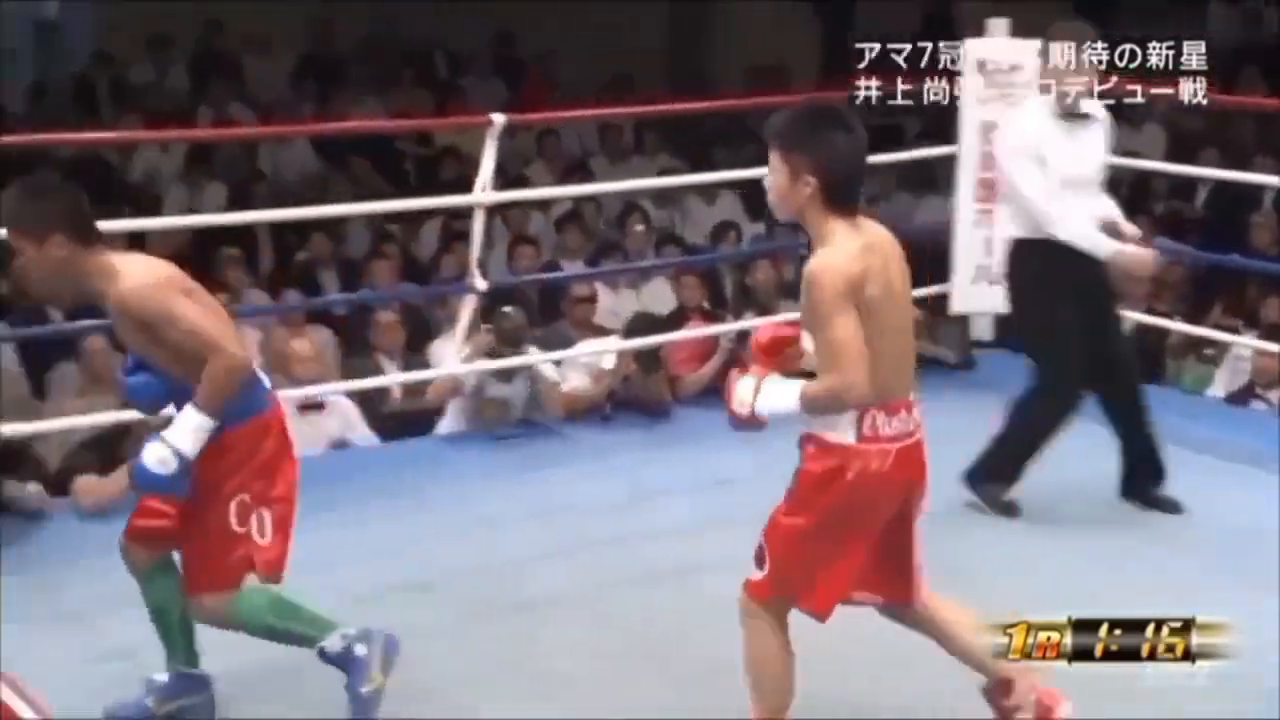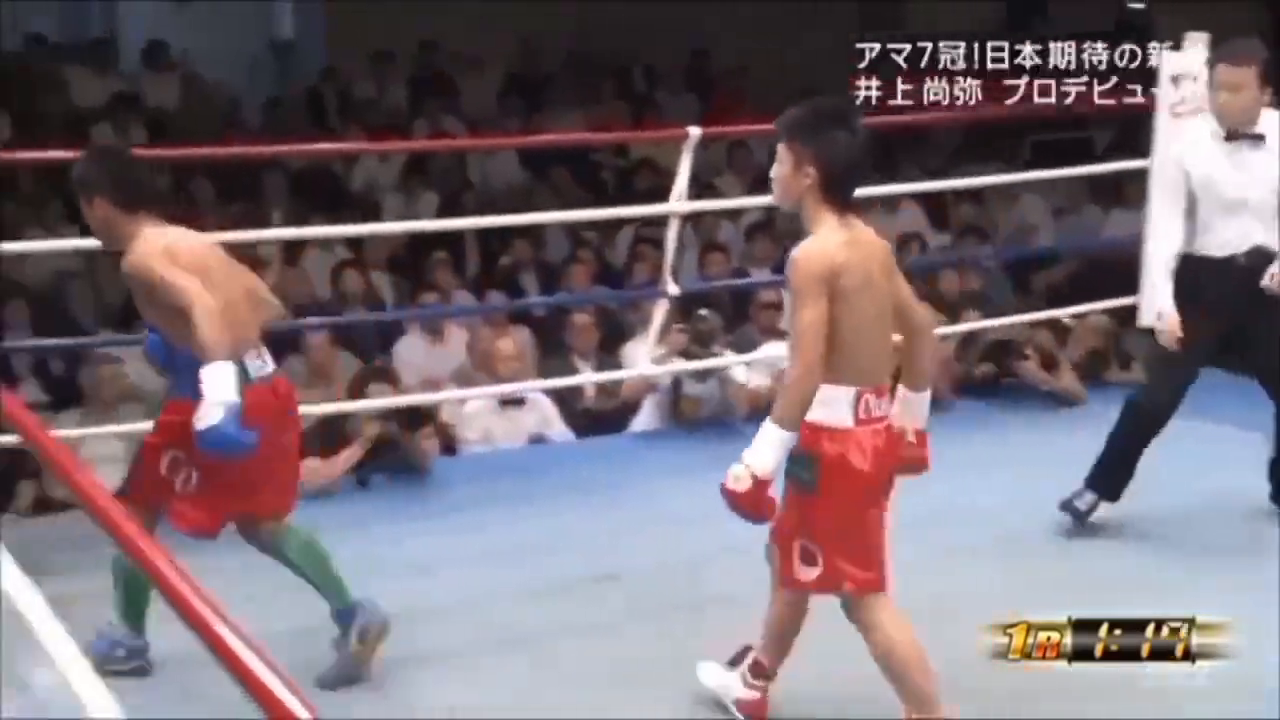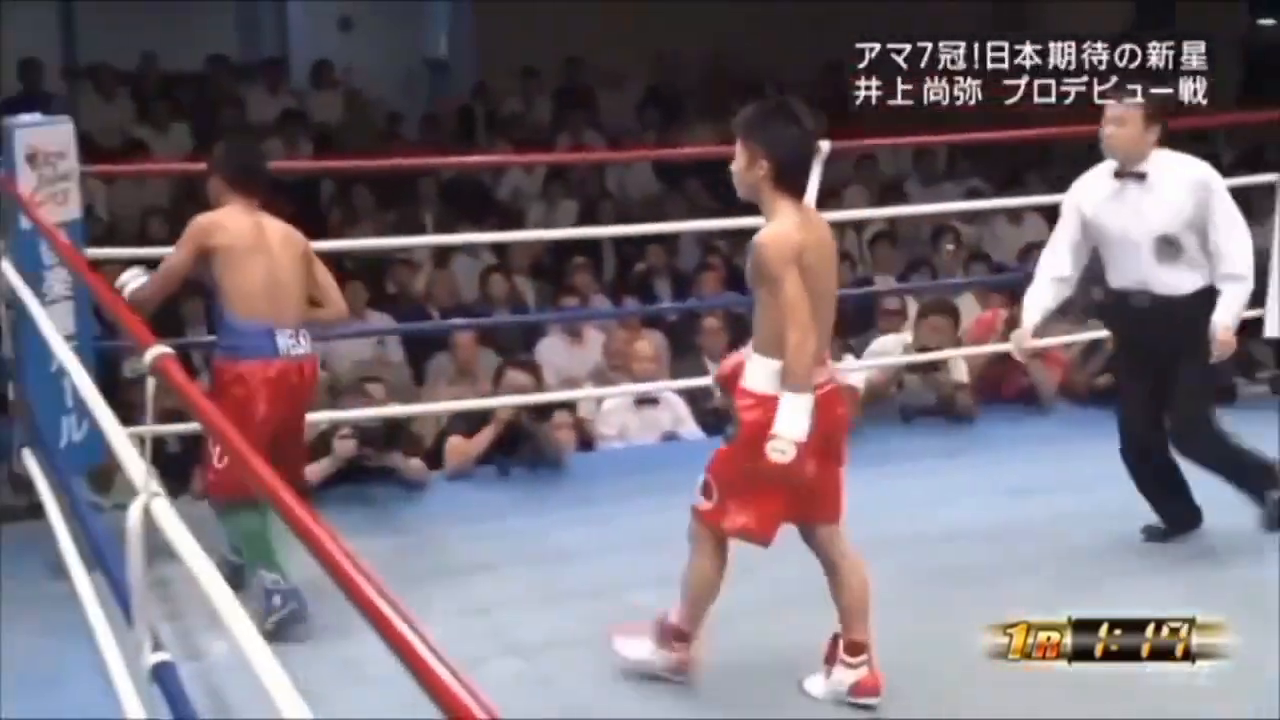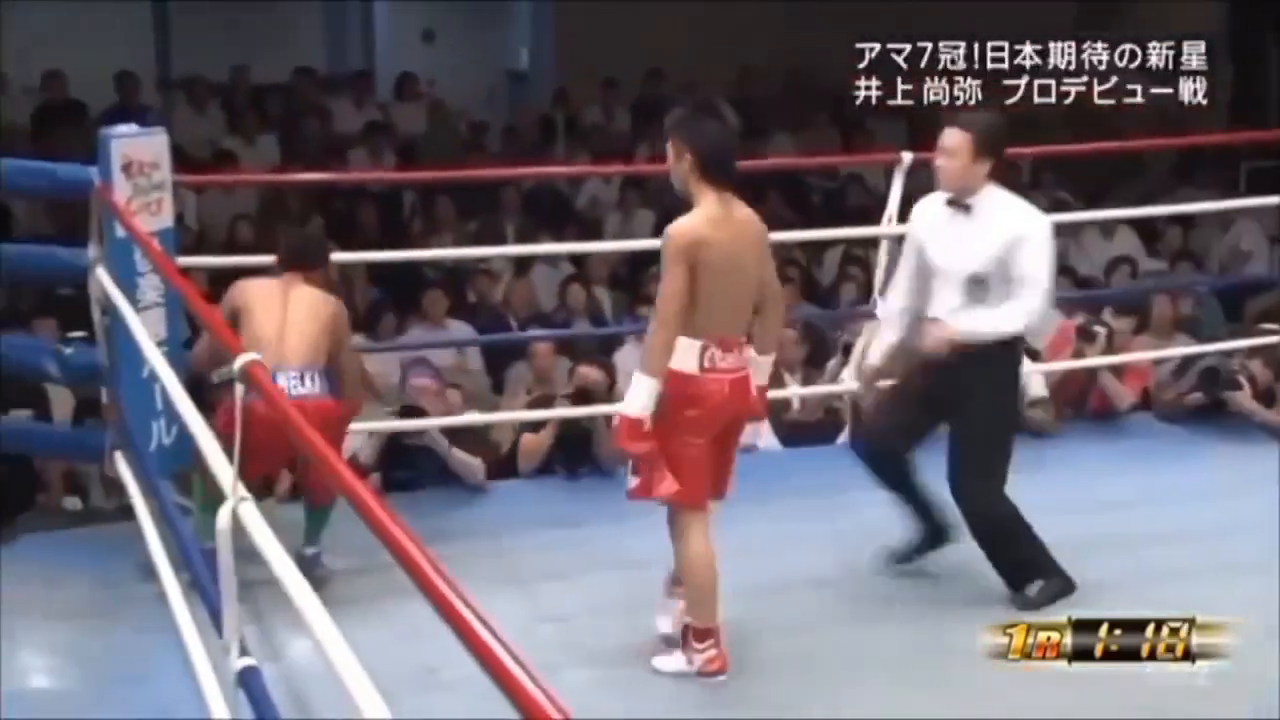
dt=0.4s
person 1, frame 1
left shoulder: (827, 268)
right shoulder: (880, 241)
left elbow: (853, 387)
left wrist: (767, 395)
right wrist: (805, 348)
left hip: (850, 457)
right hip: (903, 443)
left knee: (762, 605)
right knee: (901, 597)
person 1, frame 2
left shoulder: (812, 256)
right shoulder: (870, 242)
left elbow: (806, 373)
right elbow: (922, 331)
left wrist: (759, 458)
right wrist: (911, 415)
left hip: (838, 438)
right hip: (878, 428)
left knee: (866, 598)
right knee: (788, 559)
person 1, frame 3
left shoulder: (774, 240)
right shoulder: (816, 227)
left elbow: (802, 337)
left wrist: (789, 430)
left hip: (777, 406)
right hip: (823, 396)
left knee: (707, 528)
right knee: (826, 533)
left ankle: (673, 644)
right ankle: (855, 665)
person 1, frame 4
left shoulder: (684, 232)
right shoulder: (752, 223)
left elbow: (665, 326)
right elbow: (773, 307)
left wrist: (636, 400)
right wrist: (759, 371)
left hip: (692, 379)
right hip: (736, 376)
left knee: (688, 515)
right knee: (698, 503)
left ankle: (704, 645)
right ankle: (688, 595)
person 2, frame 1
left shoulder: (136, 287)
right shoulder: (112, 280)
left elbow: (232, 358)
right elbow: (196, 338)
left wrist: (179, 440)
right wrist: (149, 389)
left hip: (240, 435)
right hip: (210, 432)
left knee: (213, 599)
right knee: (142, 547)
left ankle: (354, 649)
person 2, frame 2
left shoulder: (140, 258)
right shoulder: (191, 242)
left elbow: (202, 309)
right elbow: (272, 309)
left wrist: (216, 397)
left hip: (218, 398)
right hip: (258, 383)
left knee: (133, 514)
right knee: (262, 522)
left ankle: (130, 642)
right ankle: (353, 616)
person 2, frame 3
left shoulder: (207, 226)
right shoulder: (293, 235)
left elbow: (152, 293)
right elbow: (338, 311)
left wrist: (128, 286)
left hip: (248, 365)
right hip: (299, 362)
left knee: (228, 484)
right knee: (267, 465)
left ankle: (277, 591)
right ankle: (247, 552)
person 2, frame 4
left shoulder: (244, 290)
right shoulder: (333, 305)
left elbow: (199, 360)
right elbow: (354, 392)
left hip: (259, 403)
right hip: (315, 405)
right knee: (322, 474)
right ankle: (310, 551)
person 3, frame 1
left shoulder: (1098, 120)
right shoulder: (1020, 129)
right elbow: (1045, 210)
left wrist: (1120, 223)
right wrist: (1115, 251)
left hip: (1088, 261)
right hip: (1041, 263)
left knee: (1120, 371)
right knee: (1060, 383)
left ankle: (1143, 478)
right ankle: (990, 475)
person 3, frame 2
right shoulder: (1191, 148)
right elbow: (1168, 229)
right wrist: (1164, 304)
right hip: (1203, 280)
right knee: (1159, 395)
right ankle: (1096, 492)
person 3, frame 3
left shoulder: (1194, 178)
right shoulder: (1088, 189)
left elbow: (1235, 250)
right elbow: (1060, 259)
left wrist: (1227, 315)
right wrist: (1031, 316)
left hip: (1189, 314)
right hip: (1130, 316)
left knee: (1191, 434)
right knee: (1138, 438)
right ankle: (1178, 513)
person 3, frame 4
left shoulder: (1021, 223)
right shoulder: (928, 212)
left elbow: (1031, 308)
right elbow: (908, 281)
left wrist: (958, 328)
right wrist: (883, 342)
left hip: (988, 360)
right hip: (935, 353)
left knee: (974, 482)
right knee: (876, 440)
left ankle: (1041, 575)
right ankle: (930, 524)
